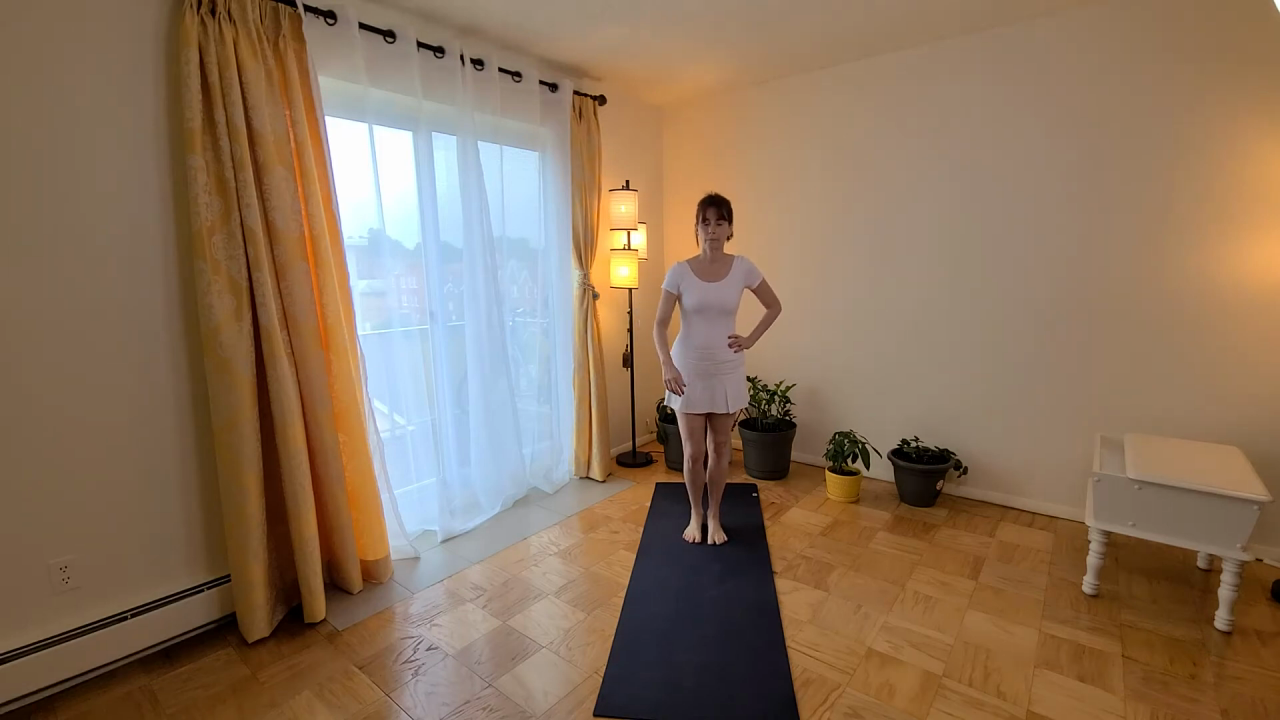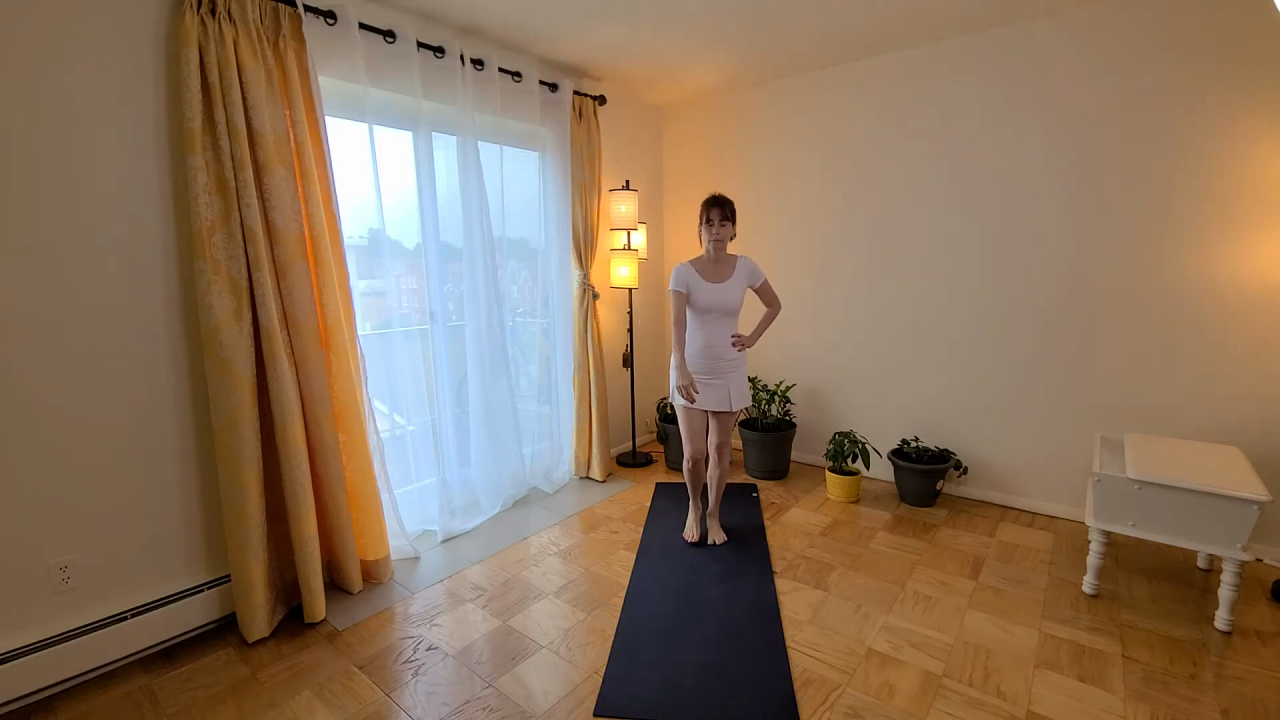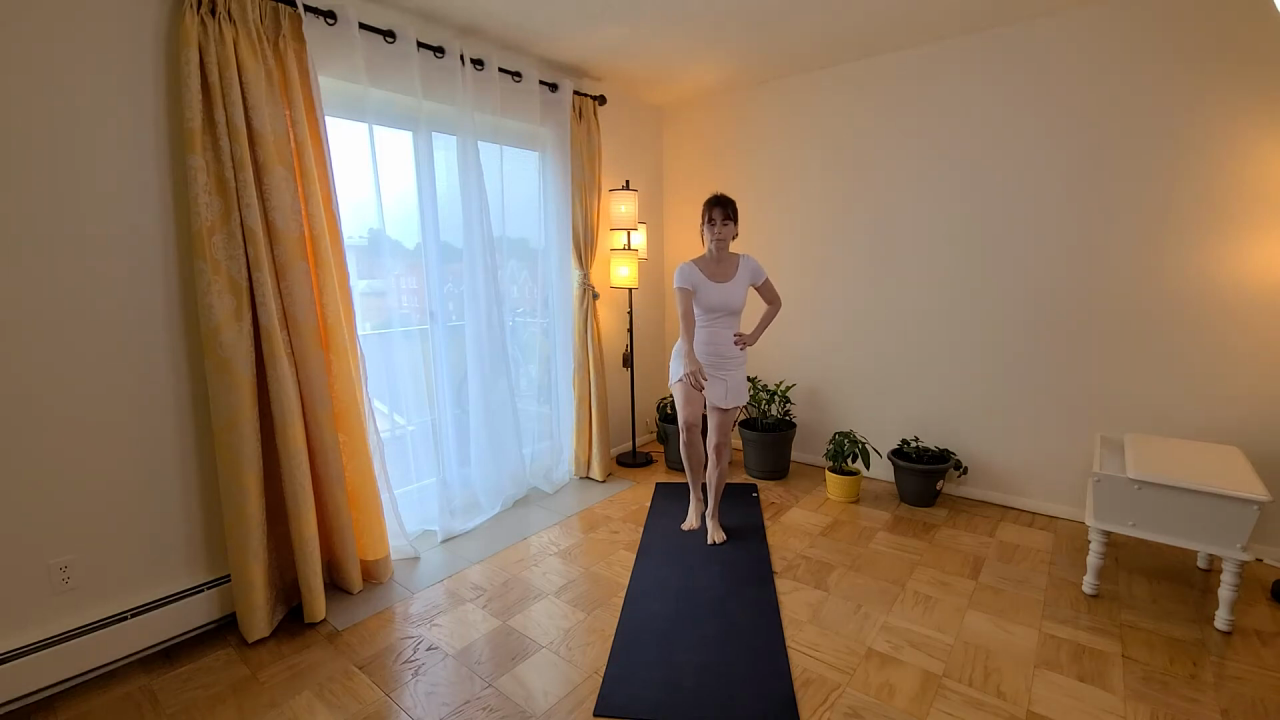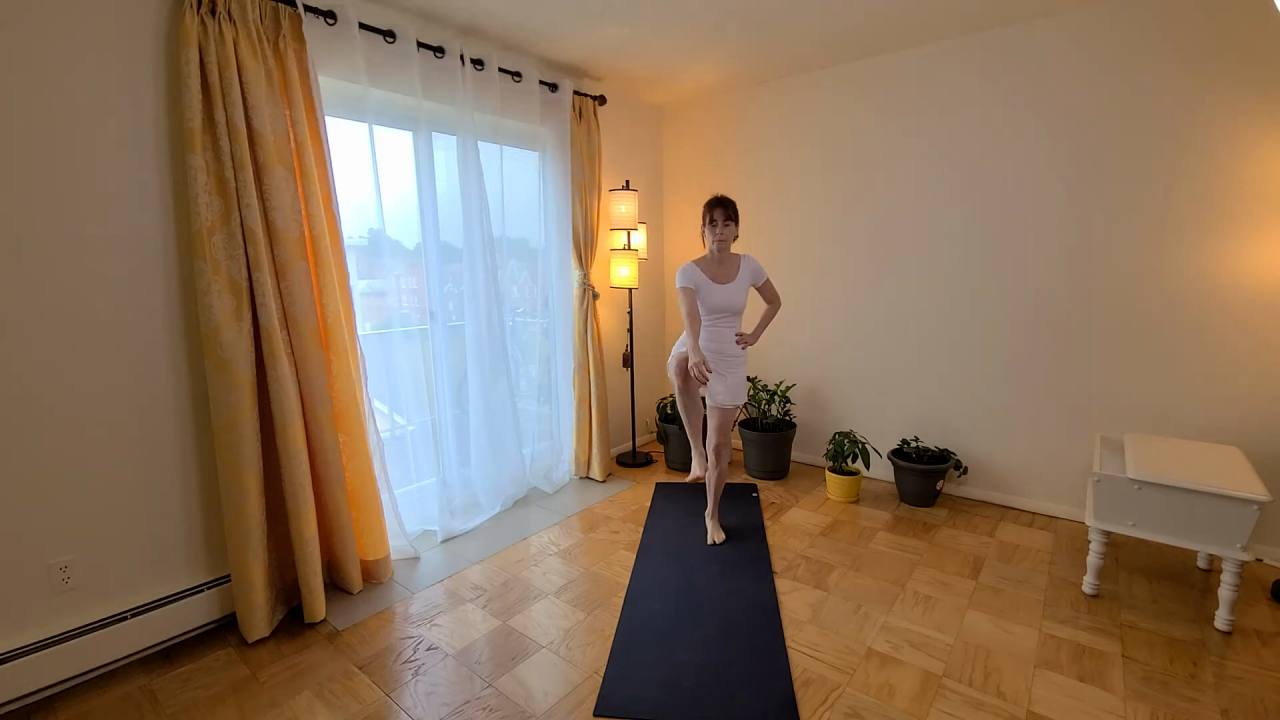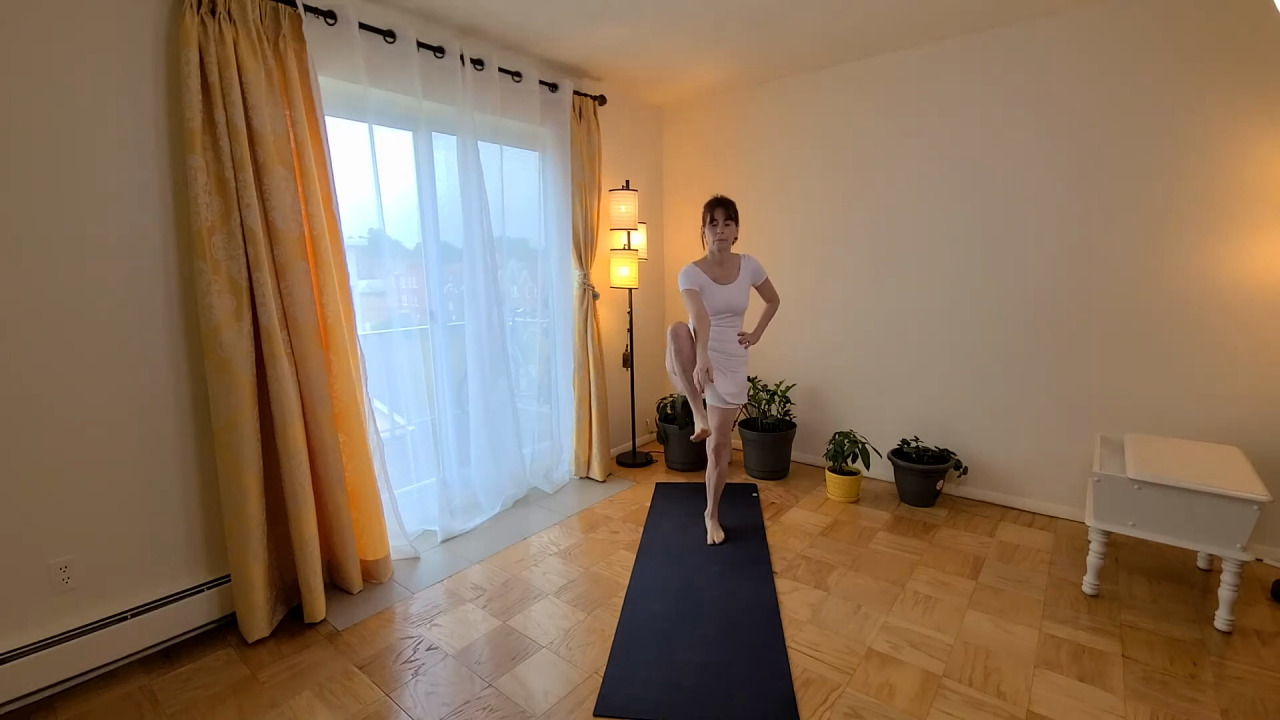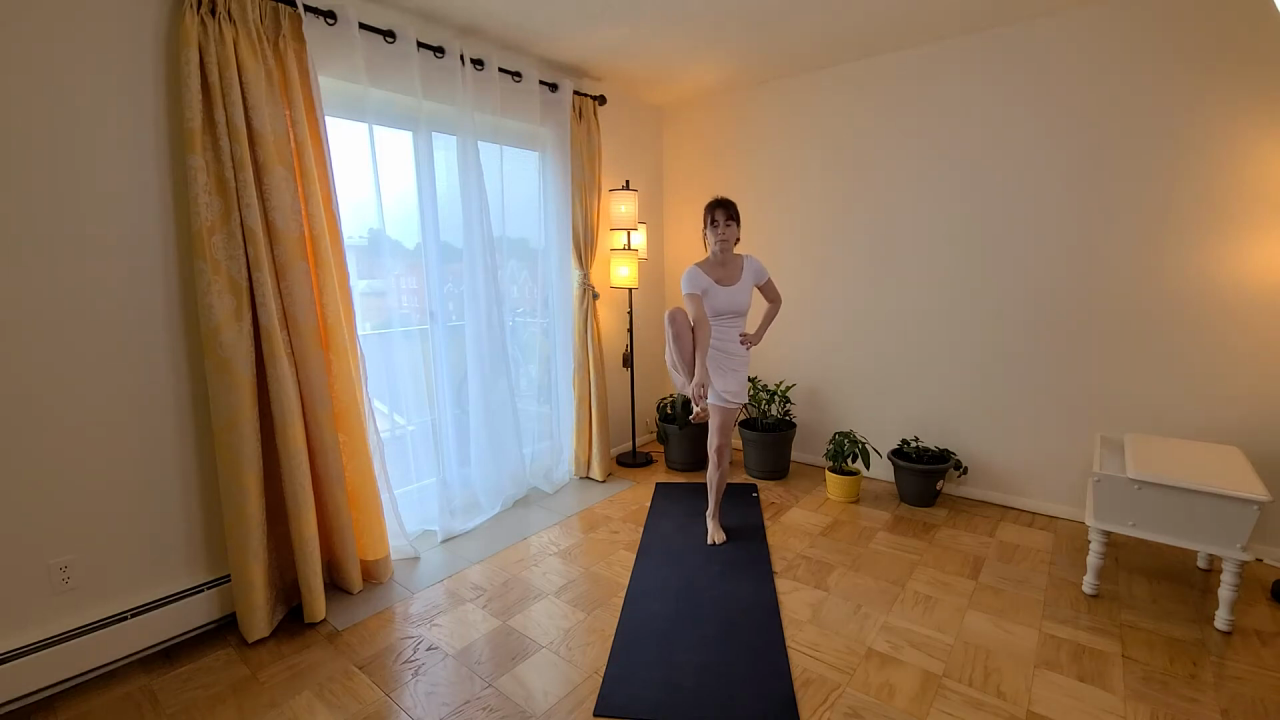
dt=0.2s
person 1, frame 1
left shoulder: (742, 268)
right shoulder: (680, 272)
left elbow: (774, 307)
right elbow: (660, 323)
left wrist: (750, 340)
right wrist: (666, 365)
left hip: (727, 372)
right hip: (688, 372)
left knee: (720, 448)
right knee: (693, 452)
left ankle: (714, 515)
right ankle: (696, 514)
person 1, frame 2
left shoulder: (745, 268)
right shoulder: (683, 272)
left elbow: (774, 305)
right elbow: (677, 323)
left wrist: (752, 338)
right wrist: (681, 370)
left hip: (729, 372)
right hip: (692, 371)
left knee: (720, 447)
right knee: (694, 453)
left ankle: (714, 515)
right ankle: (694, 510)
person 1, frame 3
left shoulder: (748, 266)
right shoulder: (687, 271)
left elbow: (775, 303)
right elbow: (686, 317)
left wrist: (754, 336)
right wrist: (690, 359)
left hip: (729, 367)
right hip: (691, 361)
left knee: (719, 445)
right knee: (689, 423)
left ankle: (712, 515)
right ankle: (695, 498)
person 1, frame 4
left shoulder: (748, 266)
right shoulder: (689, 272)
left elbow: (774, 301)
right elbow: (690, 314)
left wrist: (755, 335)
right wrist: (695, 351)
left hip: (730, 364)
right hip: (693, 355)
left knee: (720, 444)
right knee: (683, 370)
left ankle: (711, 515)
right ankle: (697, 455)
person 1, frame 5
left shoulder: (749, 266)
right shoulder: (691, 273)
left elbow: (773, 300)
right elbow: (699, 316)
left wrist: (756, 335)
right wrist: (701, 357)
left hip: (731, 364)
right hip: (696, 357)
left knee: (719, 446)
right knee: (677, 332)
left ankle: (712, 515)
right ankle: (698, 415)
person 1, frame 6
left shoulder: (751, 266)
right shoulder: (693, 275)
left elbow: (775, 300)
right elbow: (701, 322)
left wrist: (758, 336)
right wrist: (700, 370)
left hip: (731, 364)
right hip: (694, 359)
left knee: (720, 447)
right knee: (675, 316)
left ankle: (713, 515)
right ankle: (696, 396)
